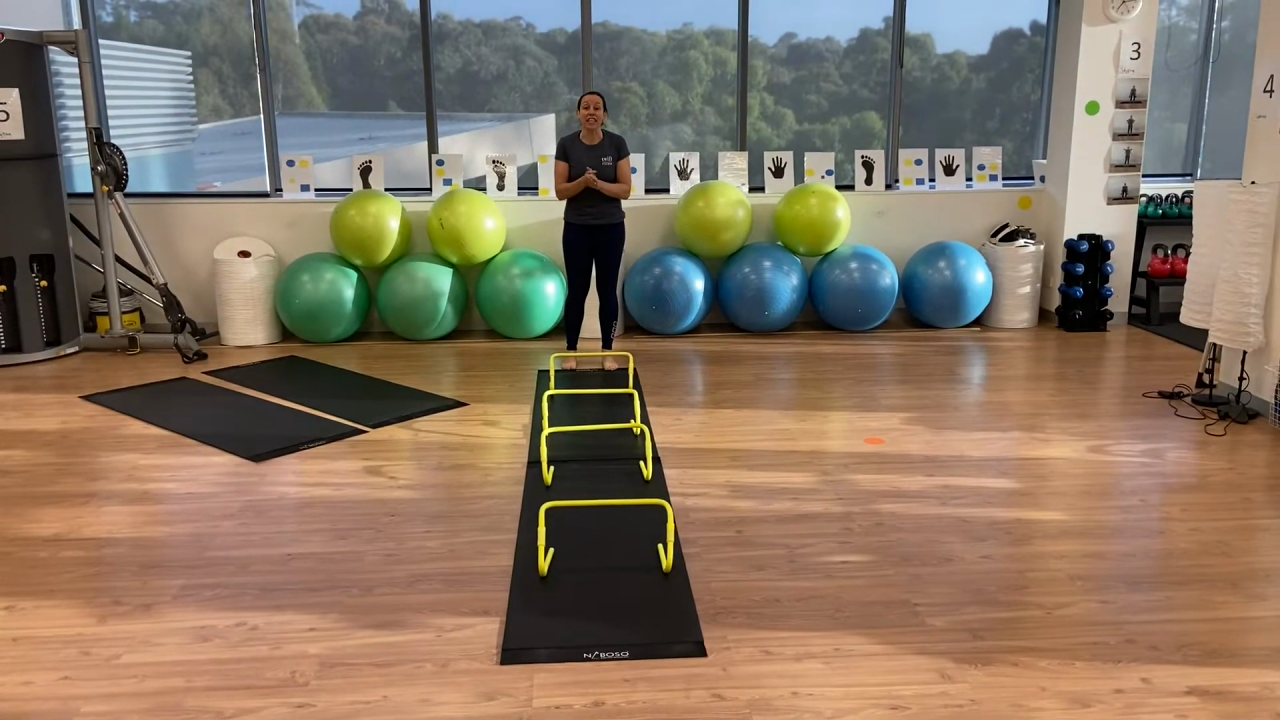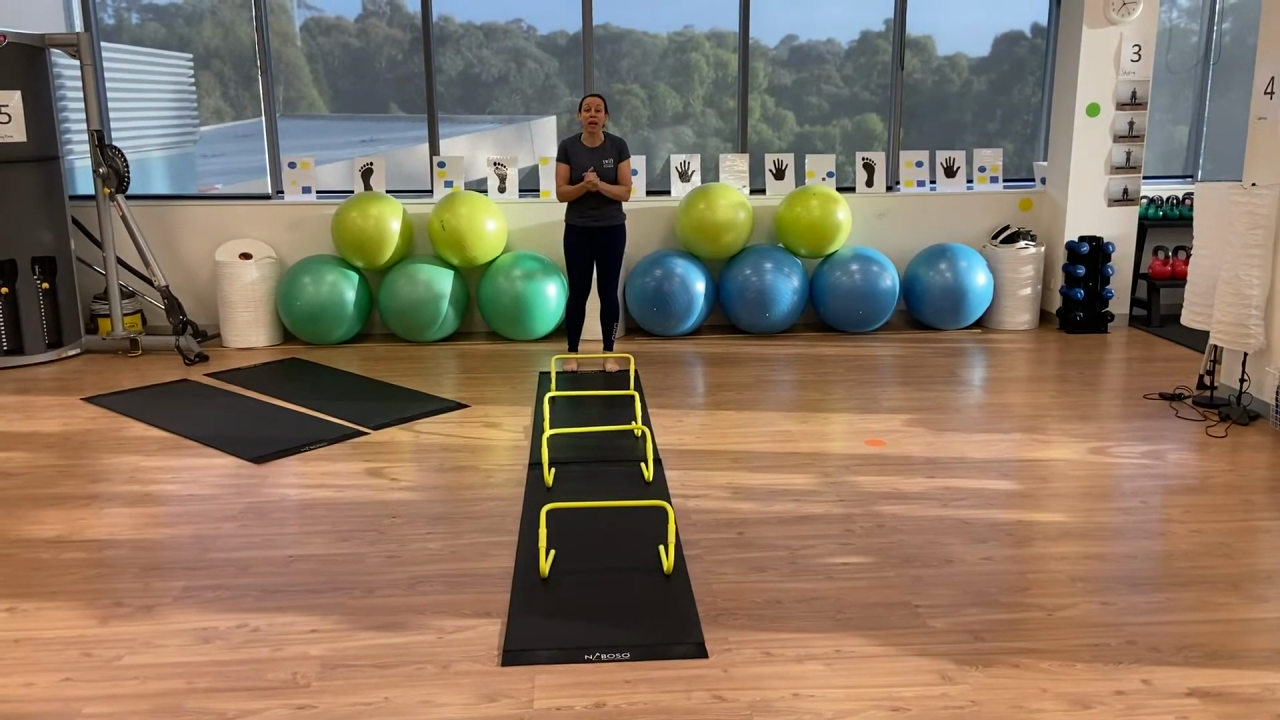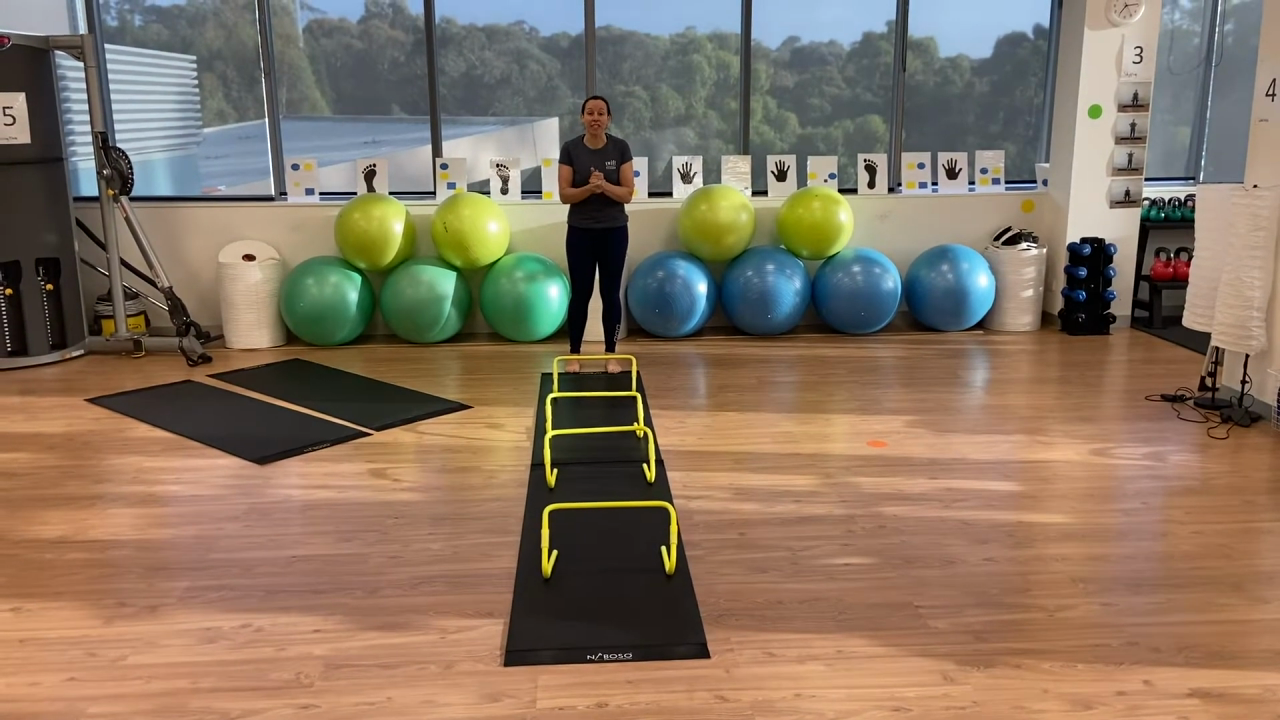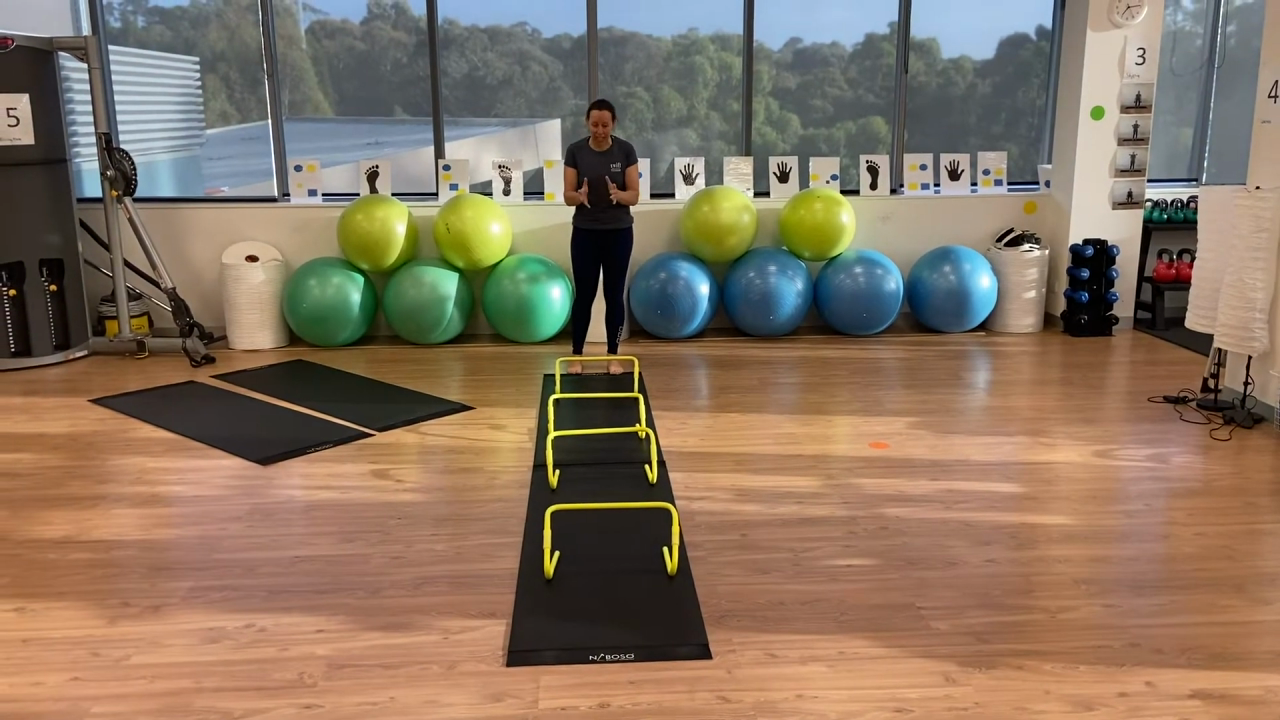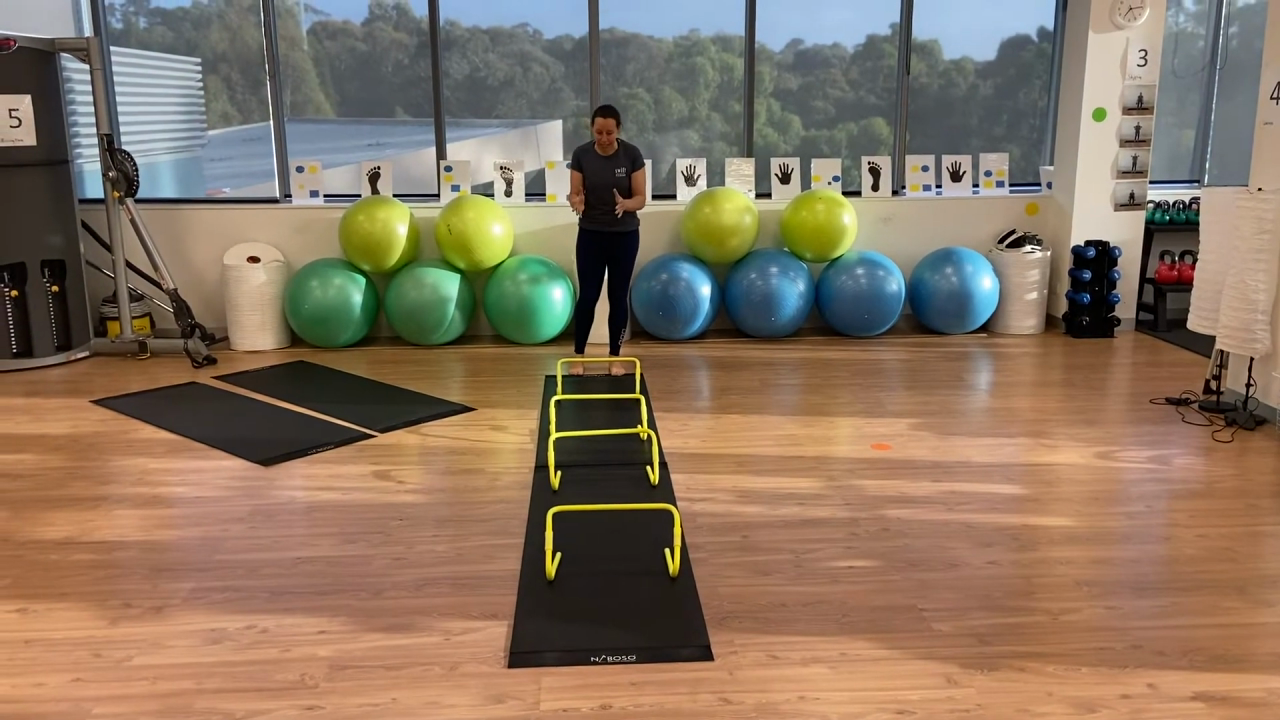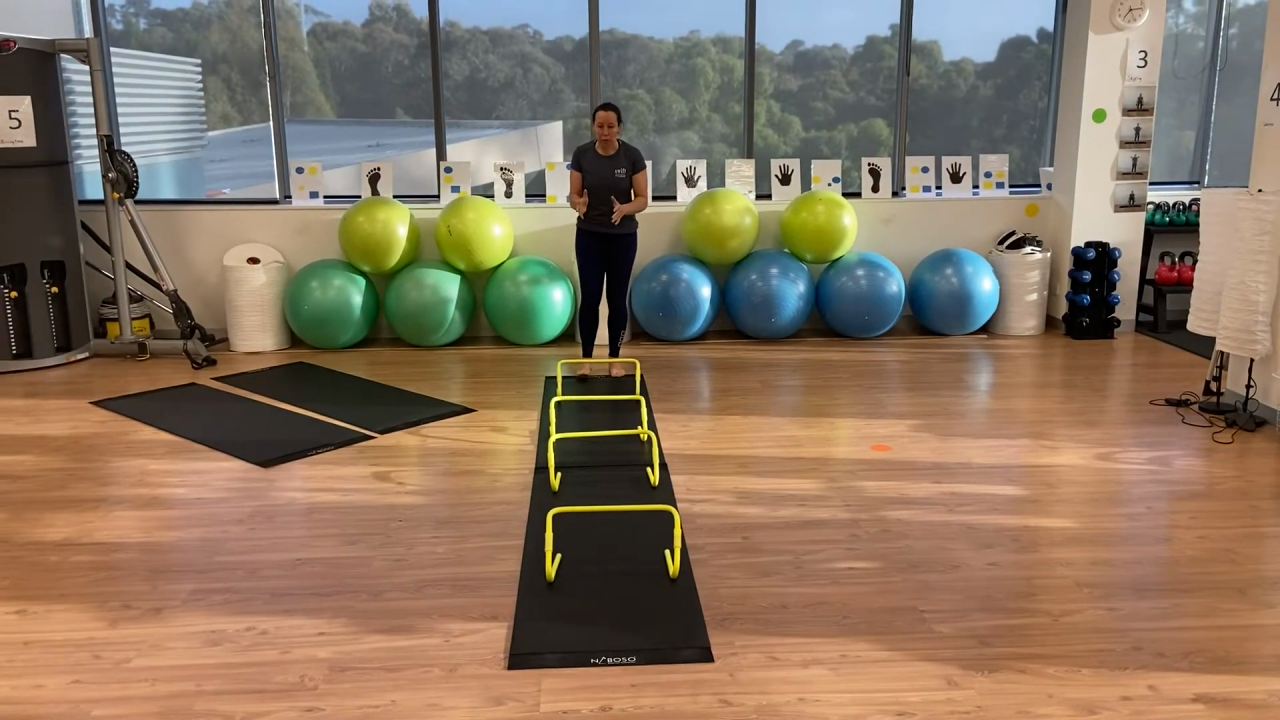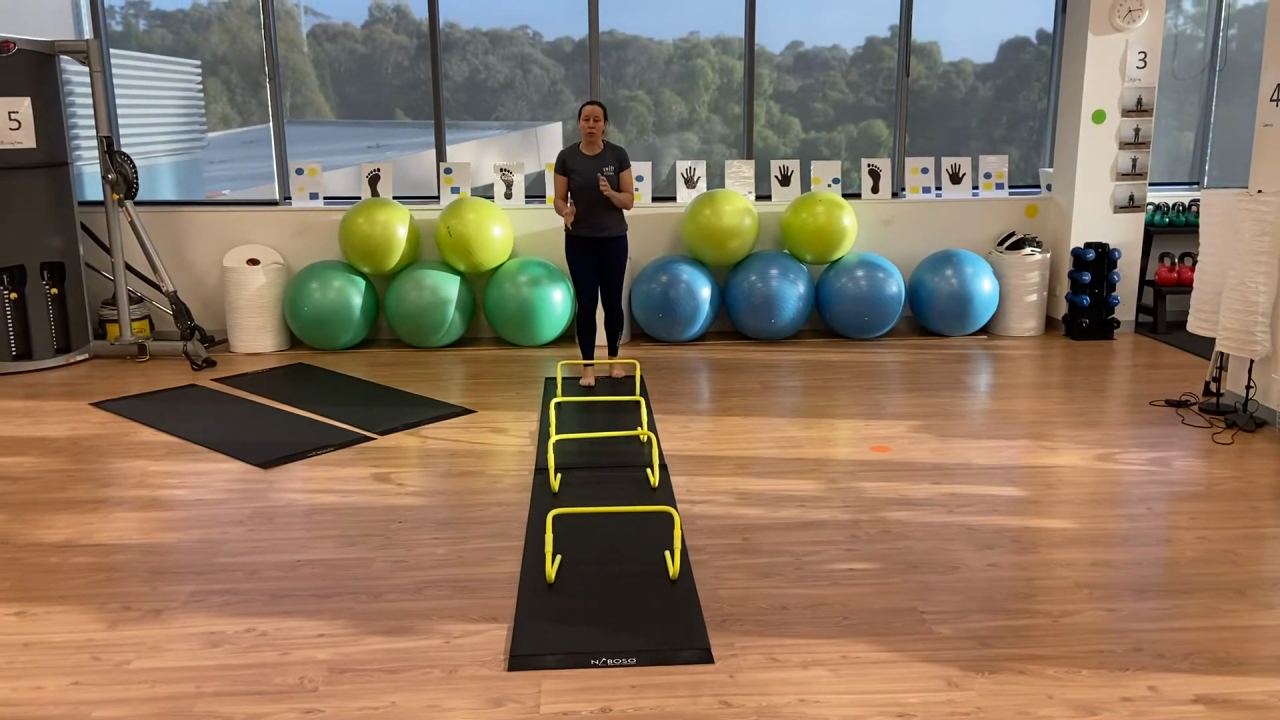
dt=0.4s
person 1, frame 1
left shoulder: (617, 143)
right shoulder: (566, 145)
left elbow: (625, 189)
right elbow: (560, 191)
left wrist: (599, 183)
right wrist: (583, 181)
left hip: (610, 227)
right hip: (576, 228)
left knee: (607, 290)
right knee: (577, 290)
left ankle: (607, 351)
right ankle: (571, 351)
person 1, frame 2
left shoulder: (618, 146)
right shoulder: (567, 147)
left elbow: (625, 192)
right elbow: (561, 193)
left wrist: (599, 184)
right wrist: (584, 185)
left hip: (611, 229)
right hip: (578, 230)
left knee: (608, 291)
right knee: (578, 292)
left ankle: (609, 353)
right ankle: (572, 353)
person 1, frame 3
left shoulder: (621, 148)
right shoulder: (570, 149)
left elbow: (627, 193)
right elbow: (564, 194)
left wrist: (604, 185)
right wrist: (590, 187)
left hip: (614, 230)
right hip: (580, 231)
left knee: (611, 293)
right knee: (580, 293)
left ankle: (611, 354)
right ankle: (574, 354)
person 1, frame 4
left shoulder: (626, 150)
right shoulder: (575, 151)
left elbow: (634, 195)
right elbow: (568, 195)
left wrist: (618, 194)
right wrist: (580, 196)
left hip: (619, 232)
right hip: (585, 232)
left knee: (614, 294)
right knee: (584, 294)
left ankle: (613, 355)
right ankle: (576, 355)
person 1, frame 5
left shoulder: (632, 154)
right shoulder: (581, 154)
left elbow: (641, 198)
right elbow: (574, 194)
left wrist: (625, 204)
right wrist: (577, 203)
left hip: (624, 235)
right hip: (590, 234)
left knee: (618, 297)
right knee: (587, 296)
left ankle: (615, 356)
right ankle: (578, 355)
person 1, frame 6
left shoulder: (632, 156)
right shoulder: (581, 154)
left elbow: (642, 199)
right elbow: (574, 194)
left wrist: (623, 209)
right wrist: (579, 204)
left hip: (622, 237)
right hip: (589, 235)
left knee: (617, 299)
right knee: (590, 297)
left ankle: (614, 358)
right ankle: (586, 358)
person 1, frame 7
left shoulder: (618, 155)
right shoulder: (566, 157)
left elbow: (629, 200)
right elbow: (559, 199)
left wrist: (610, 193)
right wrist: (566, 211)
left hip: (613, 239)
right hip: (579, 241)
left knee: (612, 302)
right knee: (586, 304)
left ankle: (614, 358)
right ankle: (588, 366)
